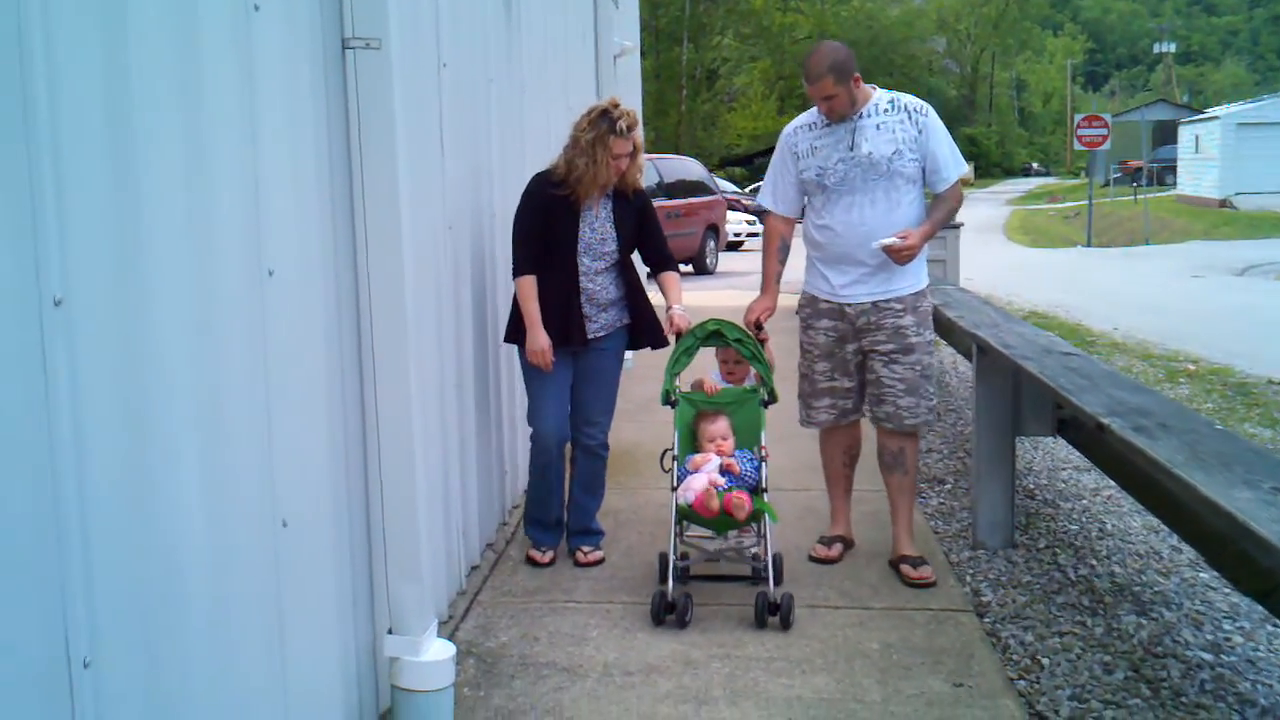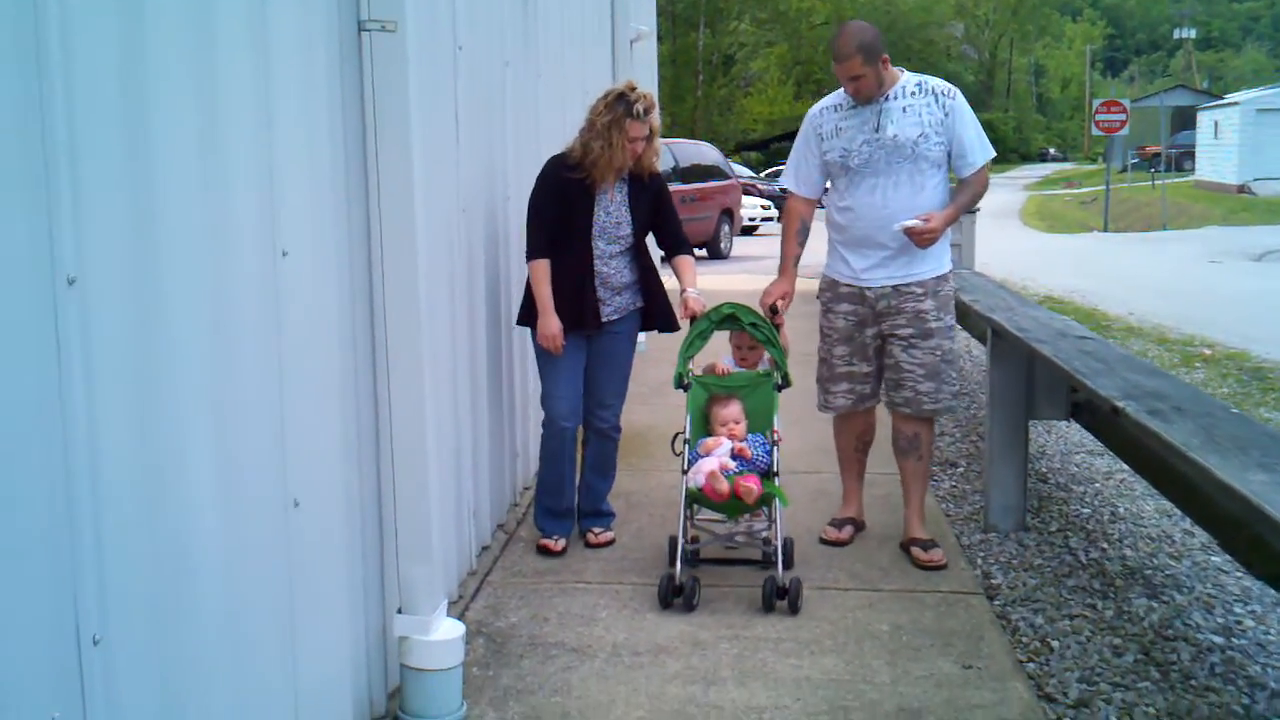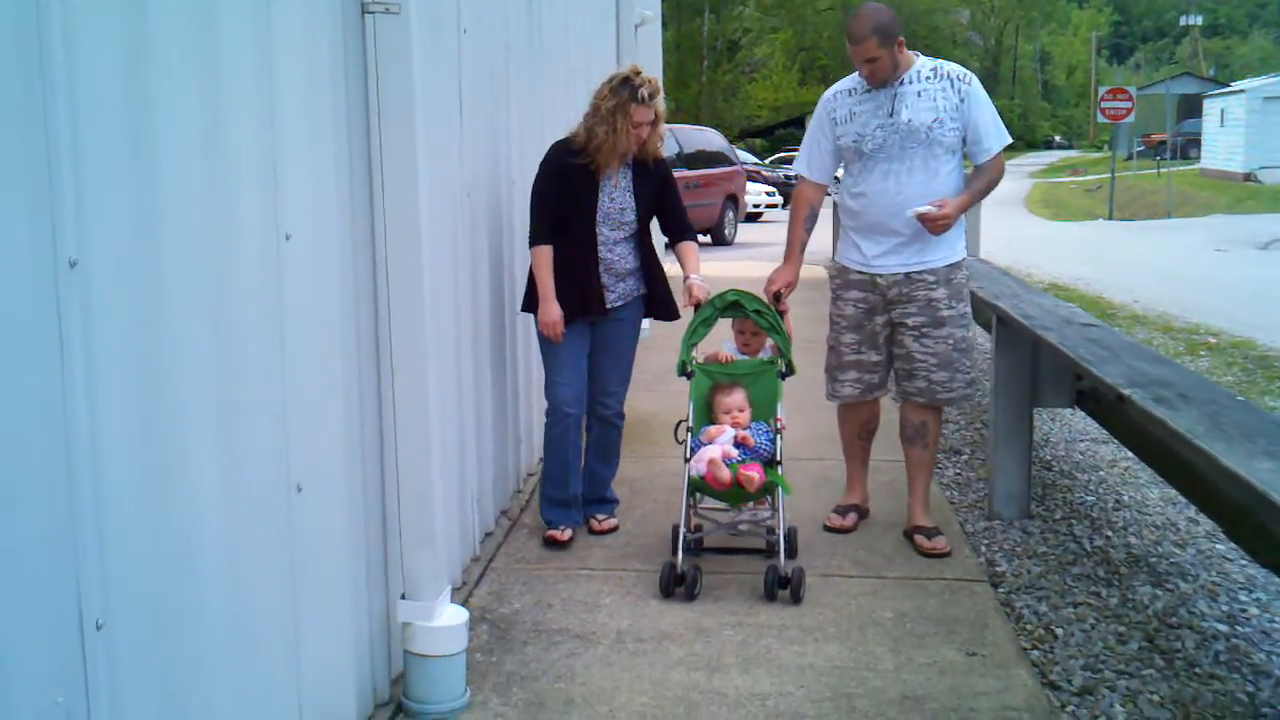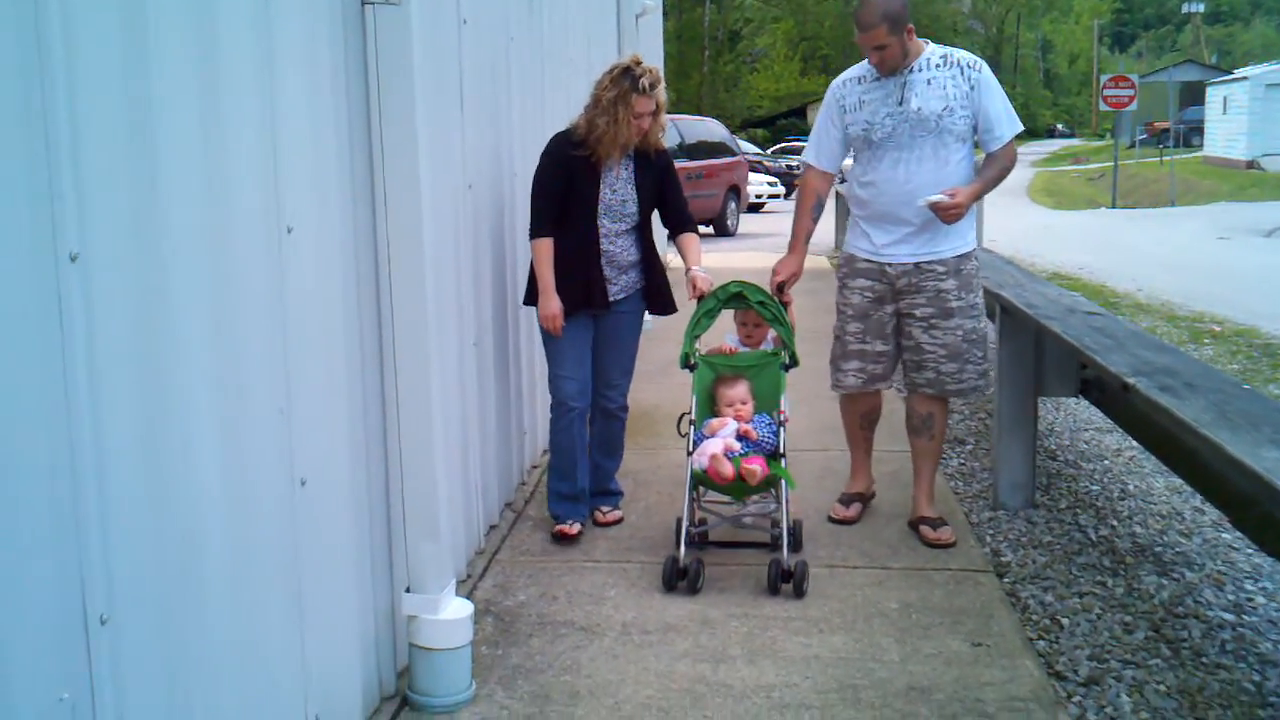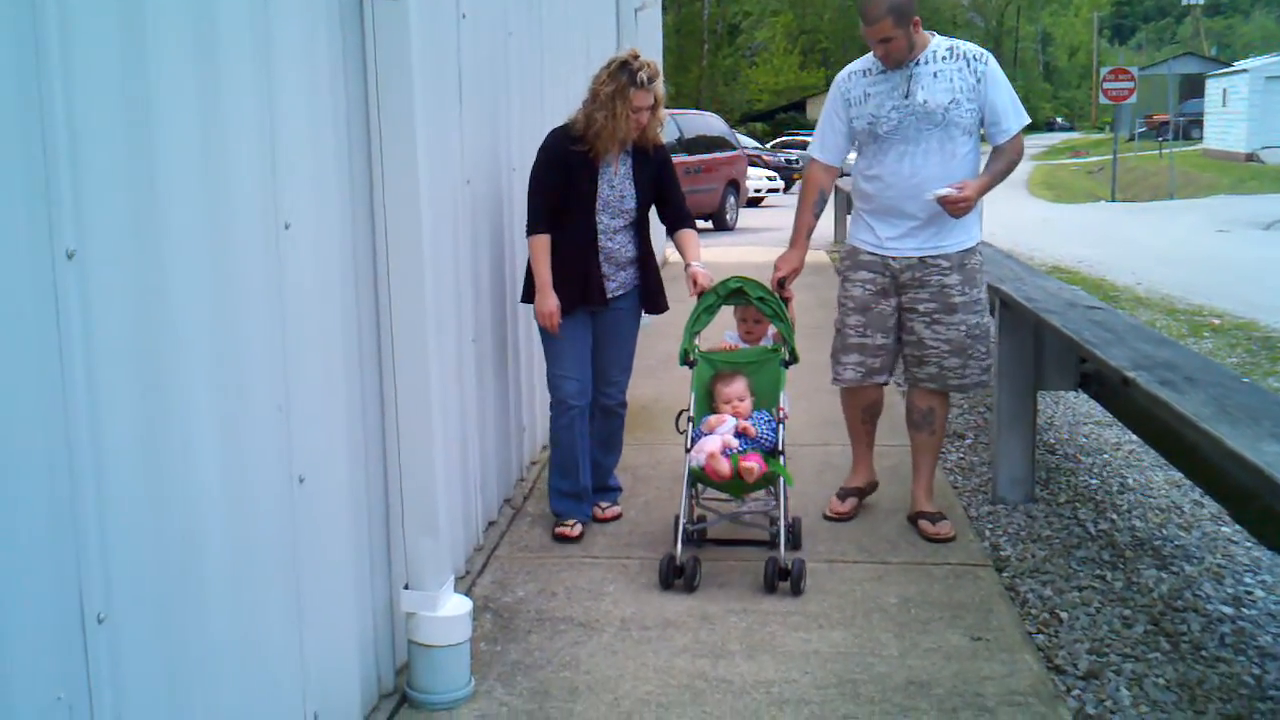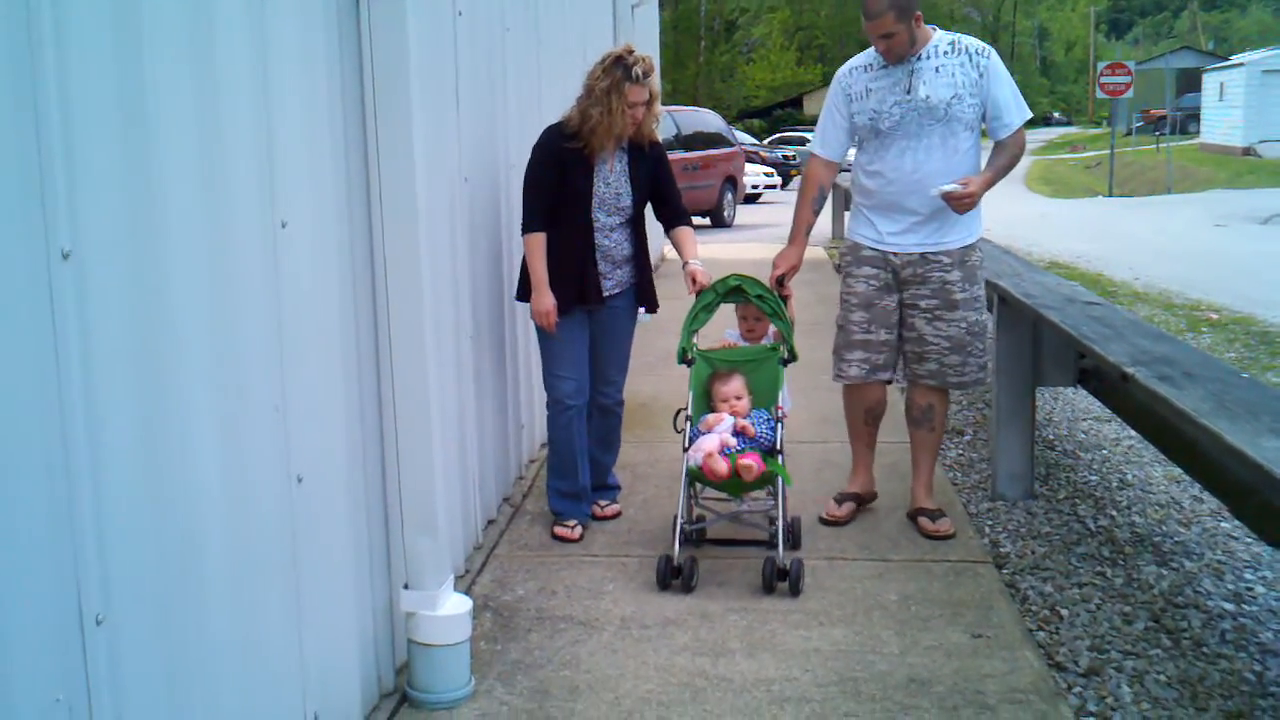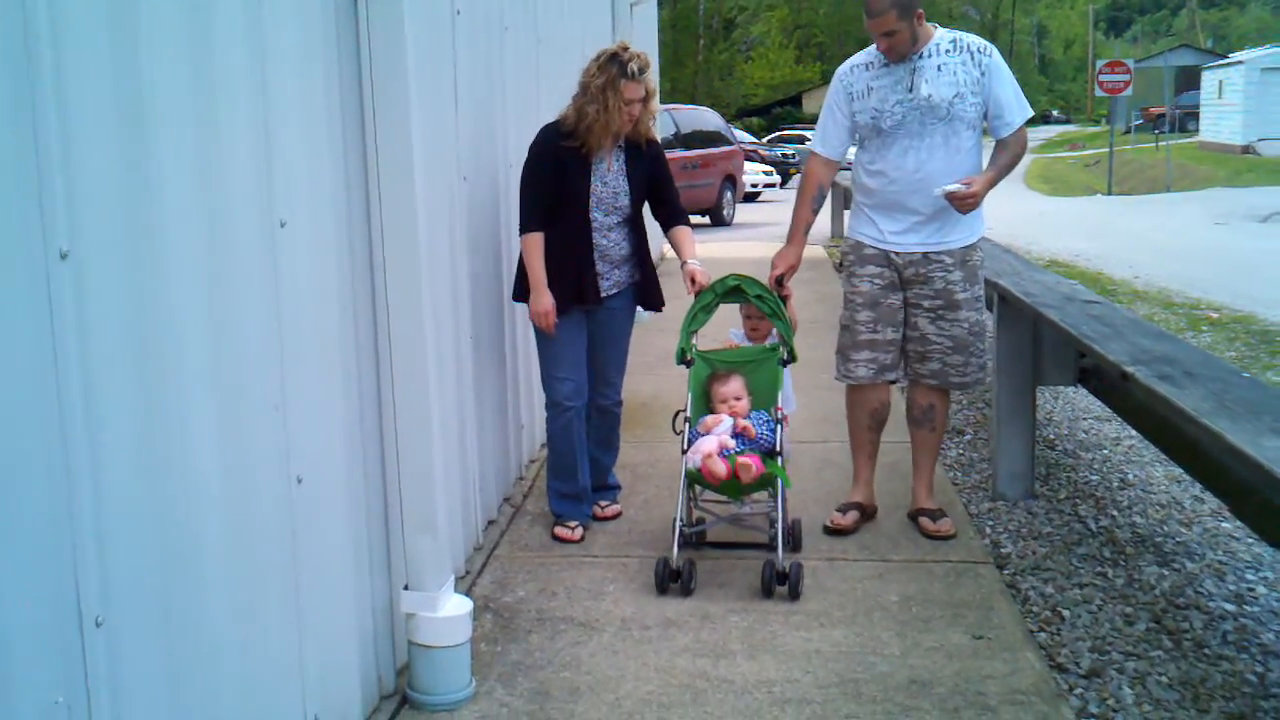
dt=0.1s
person 1, frame 1
left shoulder: (915, 116)
right shoulder: (798, 135)
left elbow: (950, 191)
right elbow: (781, 218)
left wrist: (922, 233)
right wrist: (768, 291)
left hip: (899, 298)
right hip: (826, 299)
left knee: (899, 419)
right knee: (834, 416)
left ankle: (904, 542)
right ankle: (840, 524)
person 1, frame 2
left shoulder: (942, 100)
right shoulder: (823, 116)
left elbow: (976, 176)
right elbow: (802, 200)
left wrist: (946, 217)
right wrist: (786, 275)
left hip: (920, 282)
right hip: (846, 283)
left knee: (917, 403)
right knee: (850, 400)
left ankle: (915, 525)
right ankle: (851, 506)
person 1, frame 3
left shoulder: (957, 84)
right shoulder: (837, 101)
left elbow: (992, 162)
right elbow: (811, 185)
left wrist: (960, 202)
right wrist: (792, 262)
left hip: (934, 269)
right hip: (858, 269)
left knee: (925, 391)
right knee: (853, 386)
left ankle: (919, 512)
right ankle: (856, 492)
person 1, frame 4
left shoulder: (968, 72)
right shoulder: (846, 88)
left elbow: (1003, 150)
right elbow: (818, 174)
left wrist: (972, 191)
right wrist: (796, 252)
left hip: (943, 260)
right hip: (866, 258)
left knee: (933, 383)
right knee: (857, 377)
left ankle: (924, 502)
right ankle: (860, 480)
person 1, frame 5
left shoulder: (974, 65)
right shoulder: (851, 82)
left elbow: (1011, 142)
right elbow: (822, 167)
left wrist: (980, 185)
right wrist: (798, 247)
left hip: (947, 253)
right hip: (869, 251)
left knee: (933, 378)
right knee: (858, 371)
left ankle: (923, 498)
right ankle: (861, 472)
person 1, frame 6
left shoulder: (976, 59)
right shoulder: (852, 76)
left elbow: (1013, 137)
right elbow: (822, 164)
left wrist: (983, 180)
right wrist: (796, 244)
left hip: (948, 249)
right hip: (870, 247)
left knee: (933, 375)
right knee: (861, 370)
left ankle: (923, 495)
right ankle: (861, 478)
person 1, frame 7
left shoulder: (978, 57)
right shoulder: (853, 75)
left elbow: (1014, 135)
right elbow: (822, 161)
left wrist: (987, 179)
right wrist: (795, 243)
left hip: (950, 247)
right hip: (873, 246)
left knee: (934, 375)
right knee: (866, 372)
left ankle: (923, 495)
right ankle: (862, 491)
person 2, frame 1
left shoulder: (632, 199)
right shoulder: (545, 191)
left elbow: (660, 258)
right elbow: (524, 264)
left wrist: (674, 306)
right wrist: (534, 328)
left hip: (607, 333)
right hip: (550, 331)
left knee: (592, 438)
right knee: (549, 434)
left ankle: (584, 532)
right ankle: (542, 533)
person 2, frame 2
left shoulder: (648, 183)
right shoulder: (561, 174)
left elbow: (675, 242)
right elbow: (538, 248)
left wrist: (689, 289)
right wrist: (546, 312)
left hip: (620, 316)
right hip: (564, 315)
left knee: (604, 420)
right knee: (562, 418)
left ankle: (595, 514)
right ankle: (553, 521)
person 2, frame 3
left shoulder: (653, 168)
right shoulder: (565, 159)
left elbow: (679, 228)
right elbow: (541, 234)
left wrist: (692, 275)
right wrist: (546, 299)
left hip: (624, 302)
right hip: (567, 301)
left knee: (608, 407)
right knee: (566, 404)
left ankle: (598, 501)
right ankle: (560, 513)
person 2, frame 4
left shoulder: (654, 159)
right shoulder: (566, 150)
left elbow: (679, 220)
right elbow: (542, 226)
left wrist: (694, 267)
right wrist: (546, 292)
left hip: (625, 294)
right hip: (569, 294)
left knee: (611, 400)
right knee: (571, 398)
left ankle: (602, 493)
right ankle: (568, 507)
person 2, frame 5
left shoulder: (652, 154)
right shoulder: (563, 146)
left elbow: (677, 215)
right elbow: (539, 222)
left wrist: (693, 262)
right wrist: (543, 288)
left hip: (623, 290)
right hip: (567, 291)
left knee: (610, 396)
right knee: (571, 396)
left ankle: (602, 489)
right ankle: (570, 506)
person 2, frame 6
left shoulder: (647, 151)
right shoulder: (558, 143)
left elbow: (673, 213)
right elbow: (534, 220)
left wrist: (691, 260)
right wrist: (540, 287)
left hip: (619, 288)
right hip: (563, 290)
left knee: (607, 395)
right knee: (568, 396)
left ankle: (600, 487)
right ankle: (569, 506)
person 2, frame 7
left shoulder: (644, 149)
right shoulder: (554, 142)
left elbow: (670, 212)
right elbow: (532, 220)
left wrist: (689, 260)
right wrist: (539, 288)
left hip: (617, 289)
right hip: (561, 289)
left knee: (607, 396)
right knee: (567, 398)
left ankle: (601, 486)
right ankle: (570, 506)
